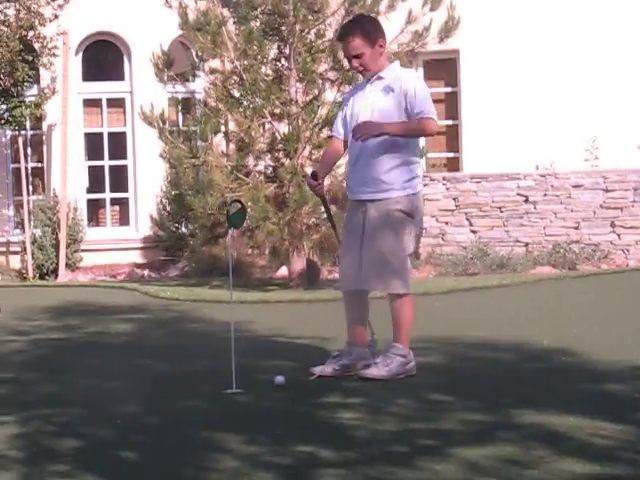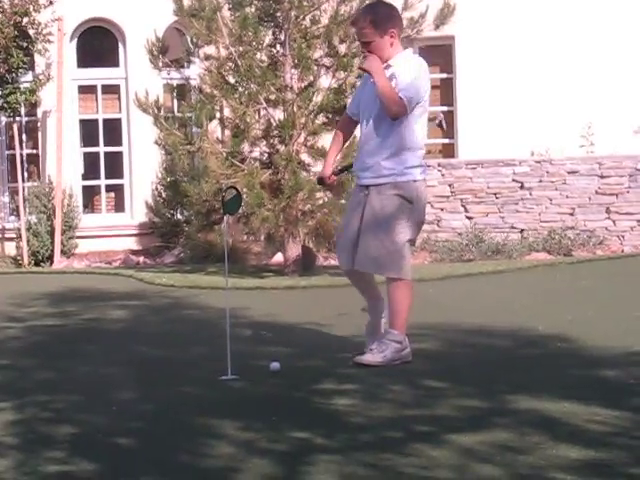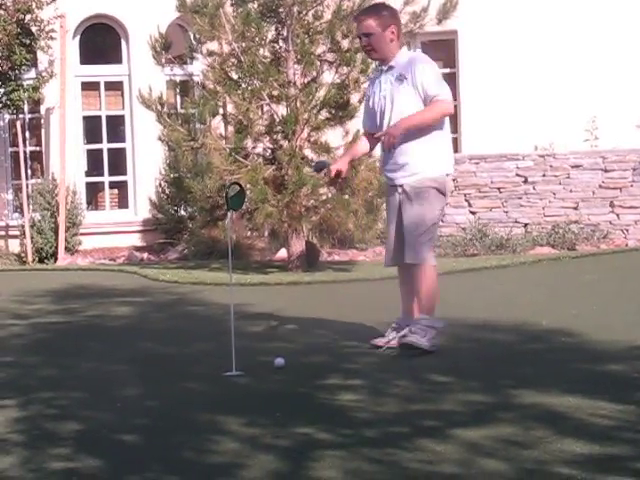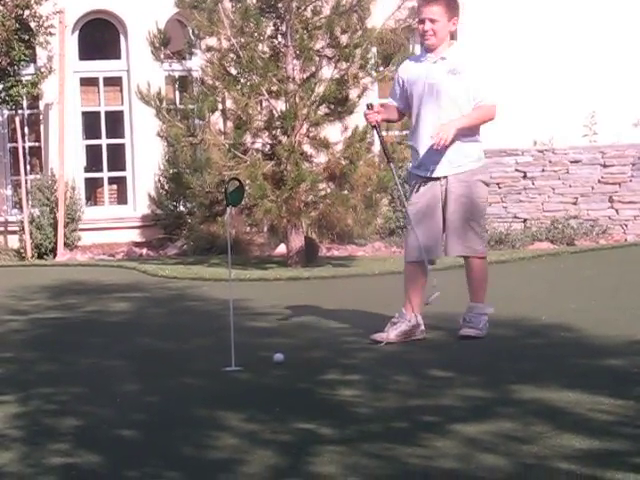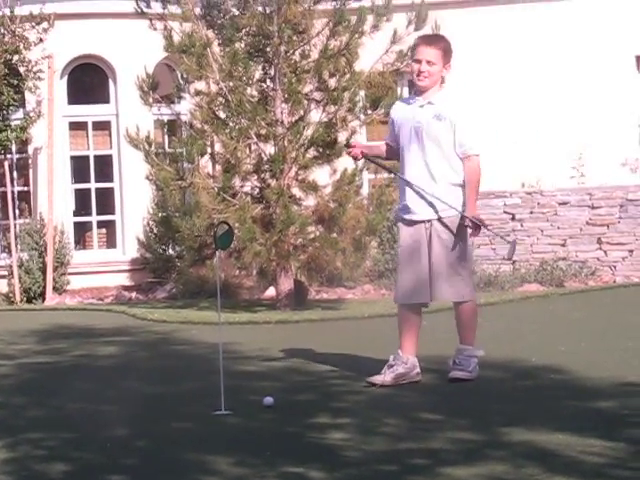
dt=0.5s
person 1, frame 1
left shoulder: (406, 80)
right shoulder: (354, 94)
left elbow: (428, 125)
right elbow: (339, 141)
left wrist: (383, 128)
right wrist: (319, 174)
left hip: (396, 196)
right hip: (359, 197)
left knee: (394, 275)
right knee: (353, 276)
left ankle: (401, 354)
right ankle: (356, 350)
person 1, frame 2
left shoulder: (413, 68)
right shoulder: (371, 75)
left elbow: (396, 108)
right elbow: (349, 119)
left wrist: (377, 73)
right wrist: (330, 161)
left hip: (399, 181)
right hip: (365, 181)
left knee: (393, 260)
right knee: (351, 256)
left ankle: (396, 340)
right ankle: (379, 313)
person 1, frame 3
left shoulder: (418, 64)
right shoulder: (375, 83)
left elbow: (445, 106)
right elbow: (370, 135)
left wrist: (403, 125)
right wrist: (344, 159)
left hip: (426, 175)
right hip: (397, 179)
left knee: (419, 249)
right knee: (402, 254)
left ankle: (427, 324)
right ankle: (409, 322)
person 1, frame 4
left shoulder: (466, 64)
right shoulder: (408, 68)
left elbow: (488, 109)
right elbow: (398, 108)
left wrist: (453, 125)
right wrist: (381, 114)
left hip: (465, 168)
right hip: (422, 172)
left knee: (471, 244)
right knee: (415, 246)
left ankle: (477, 312)
right ankle: (410, 317)
person 1, frame 5
left shoulder: (453, 109)
right shoulder: (399, 110)
left elbow: (471, 160)
left wrist: (471, 208)
right wrist: (365, 149)
left hip: (450, 214)
right hip: (410, 215)
left knee: (459, 287)
right knee: (407, 291)
left ankle: (467, 355)
right ankle: (405, 361)
